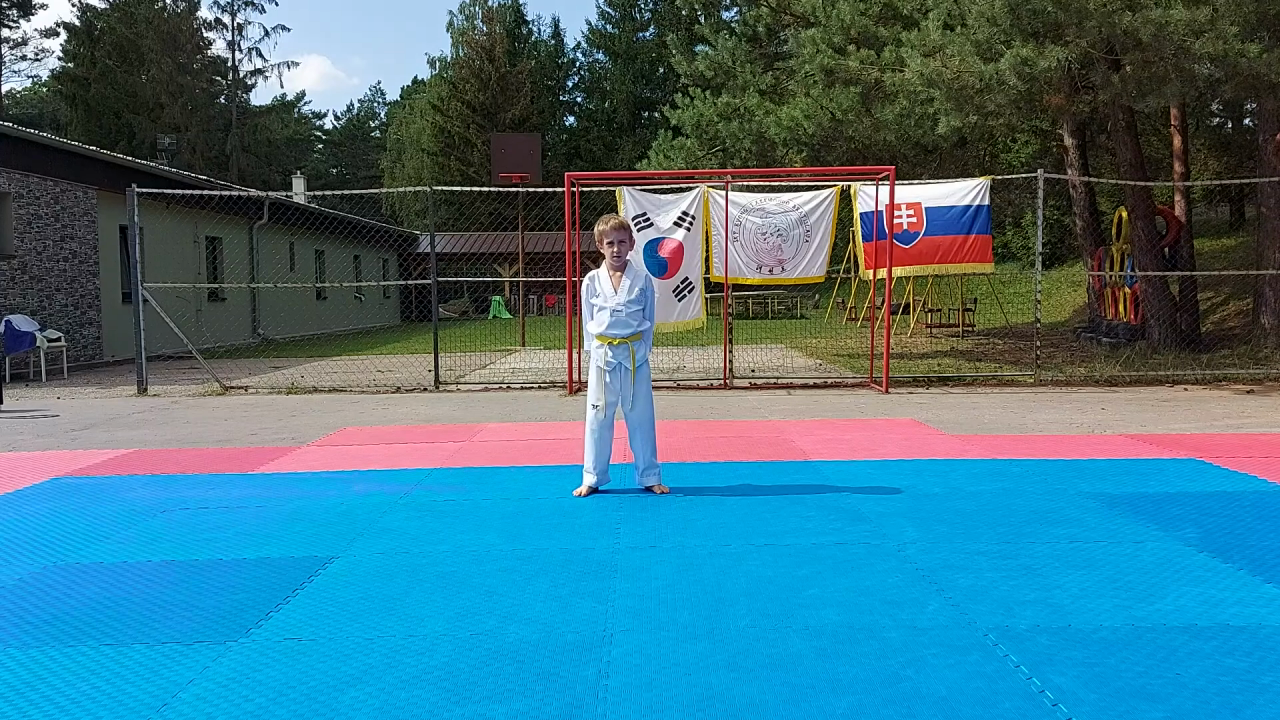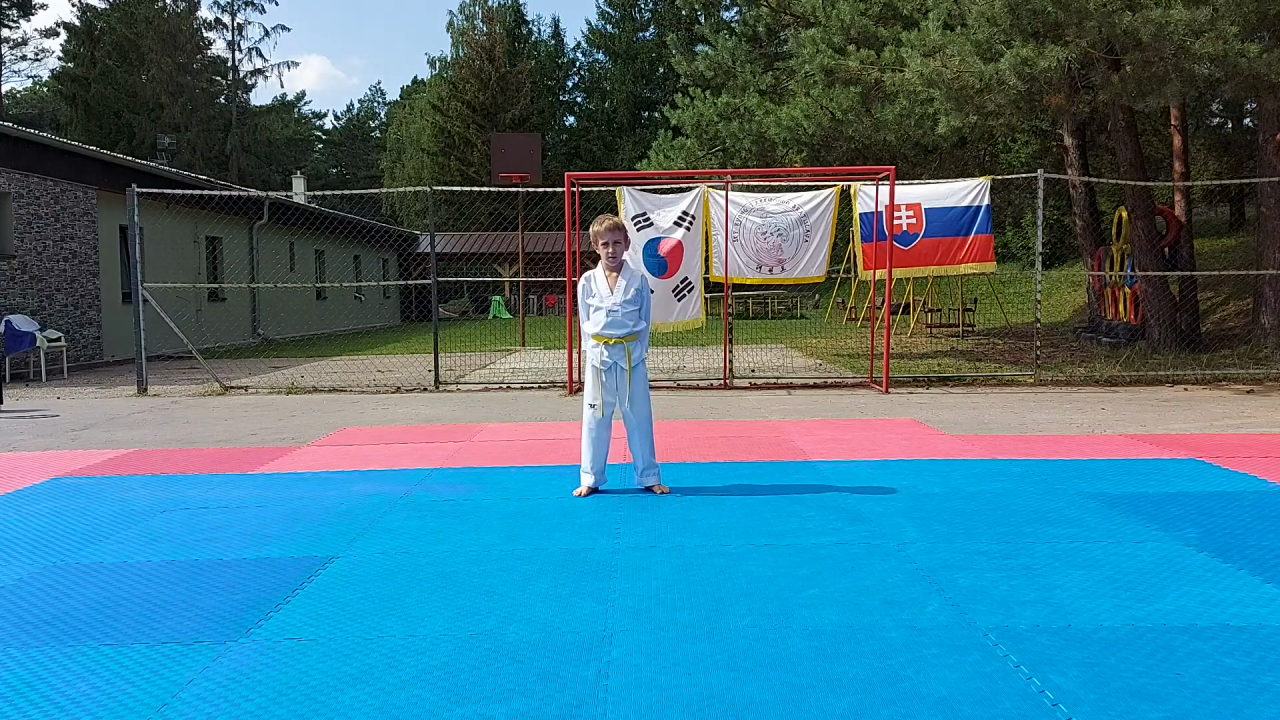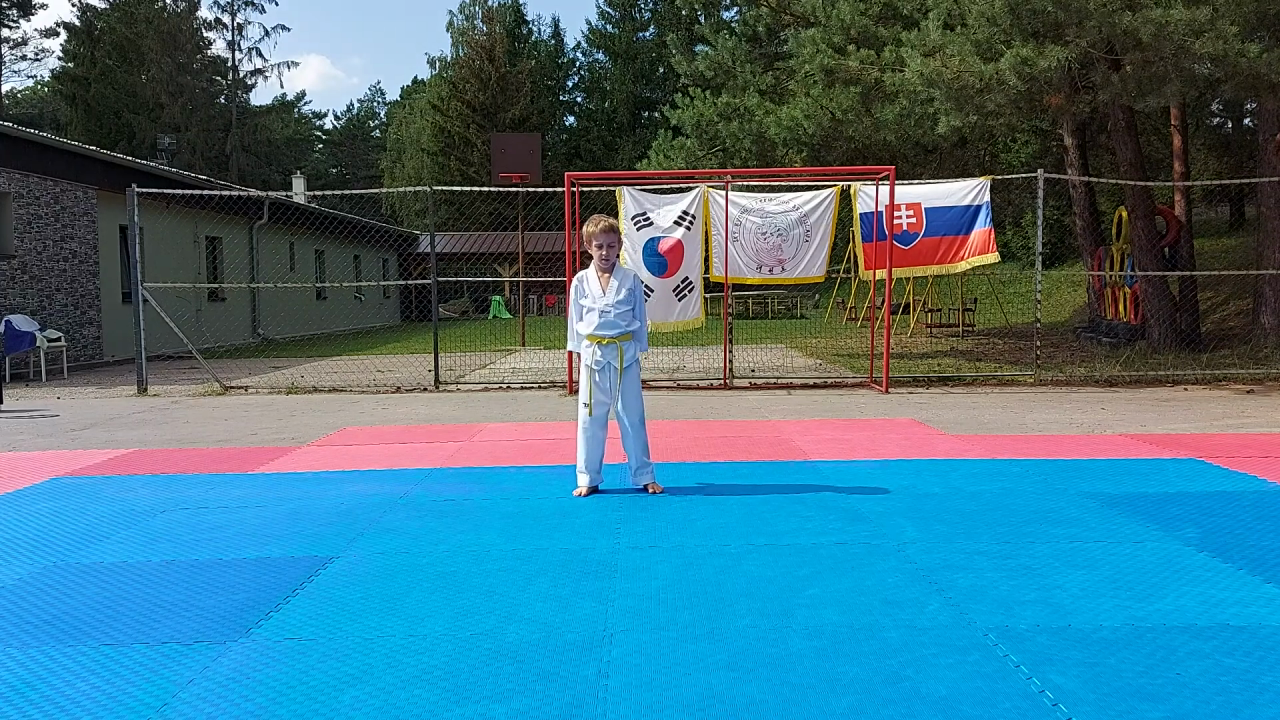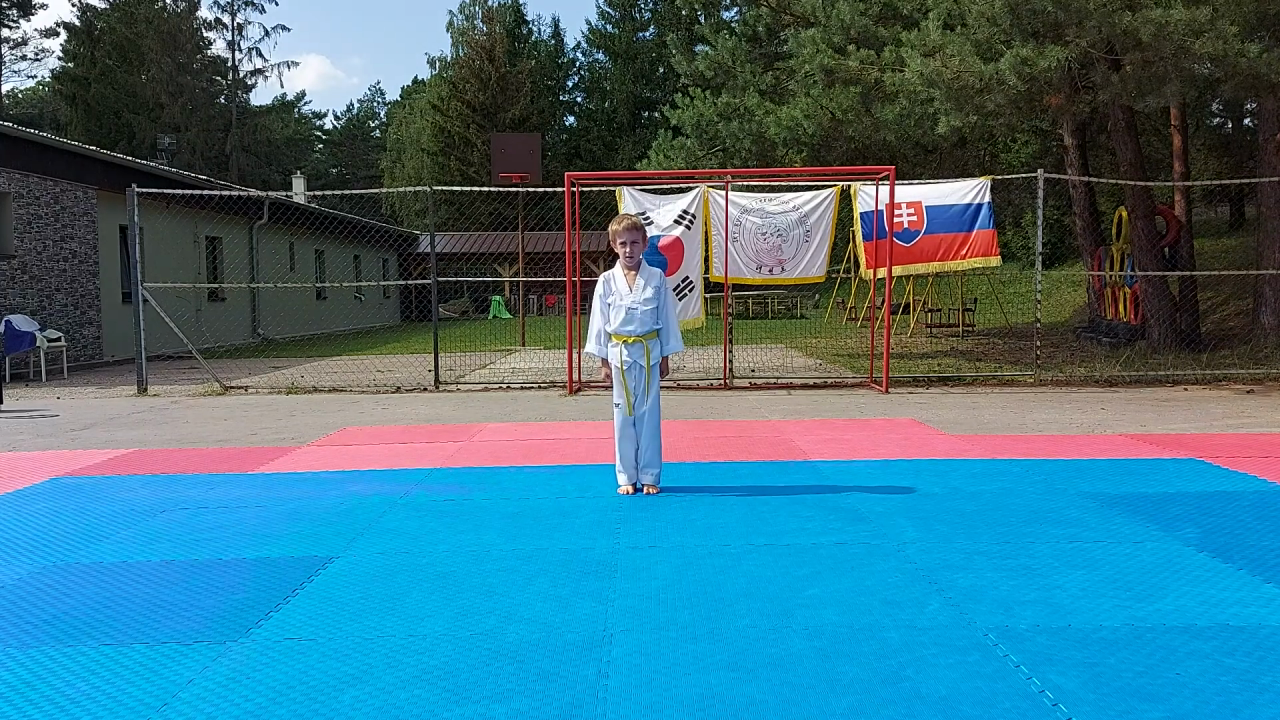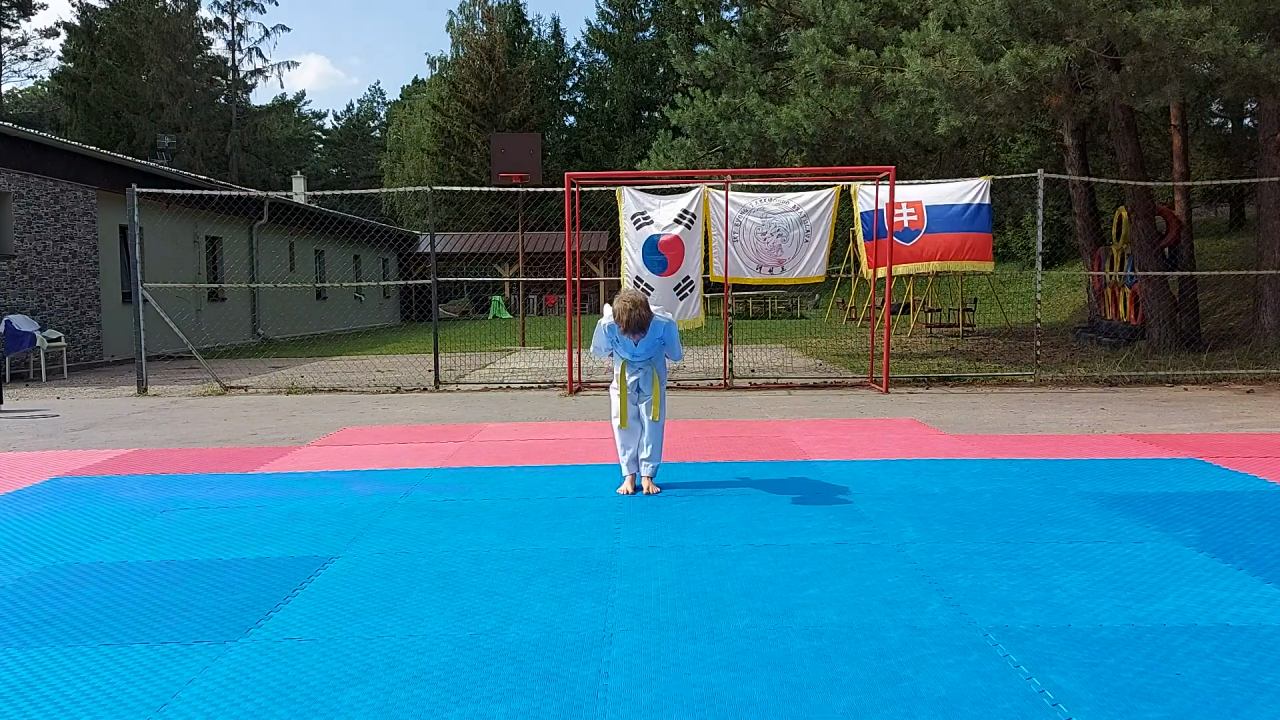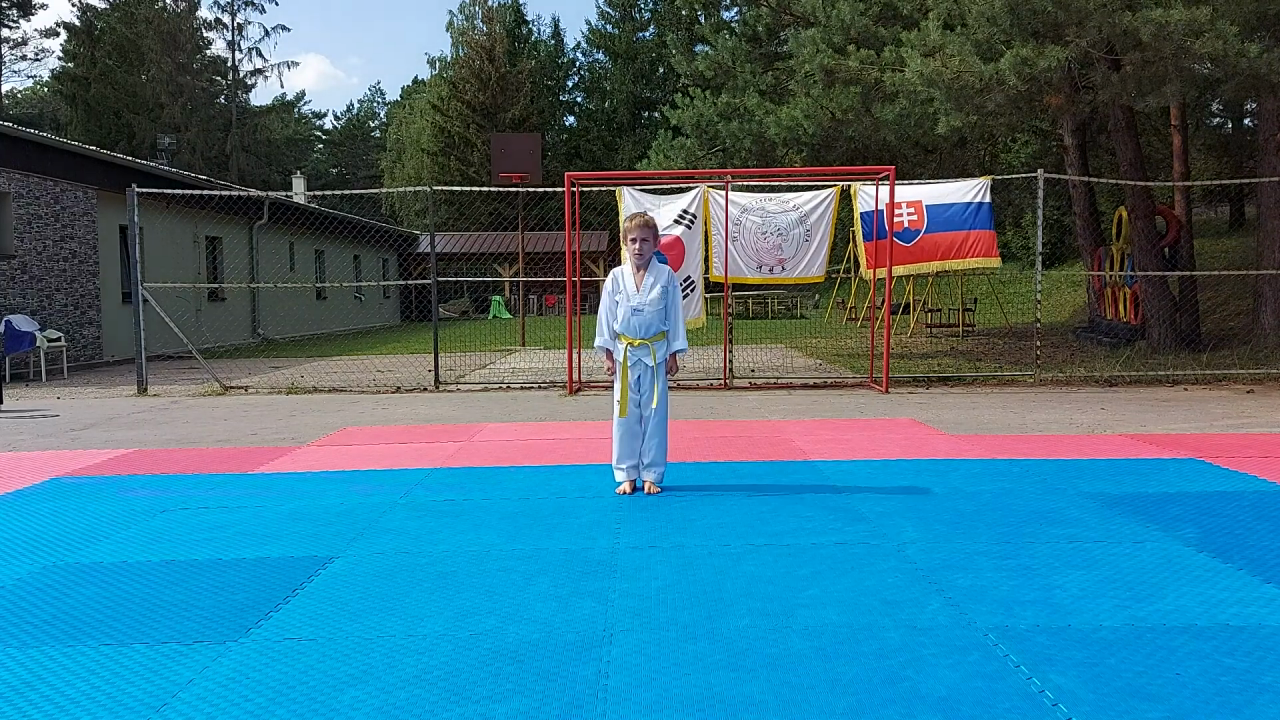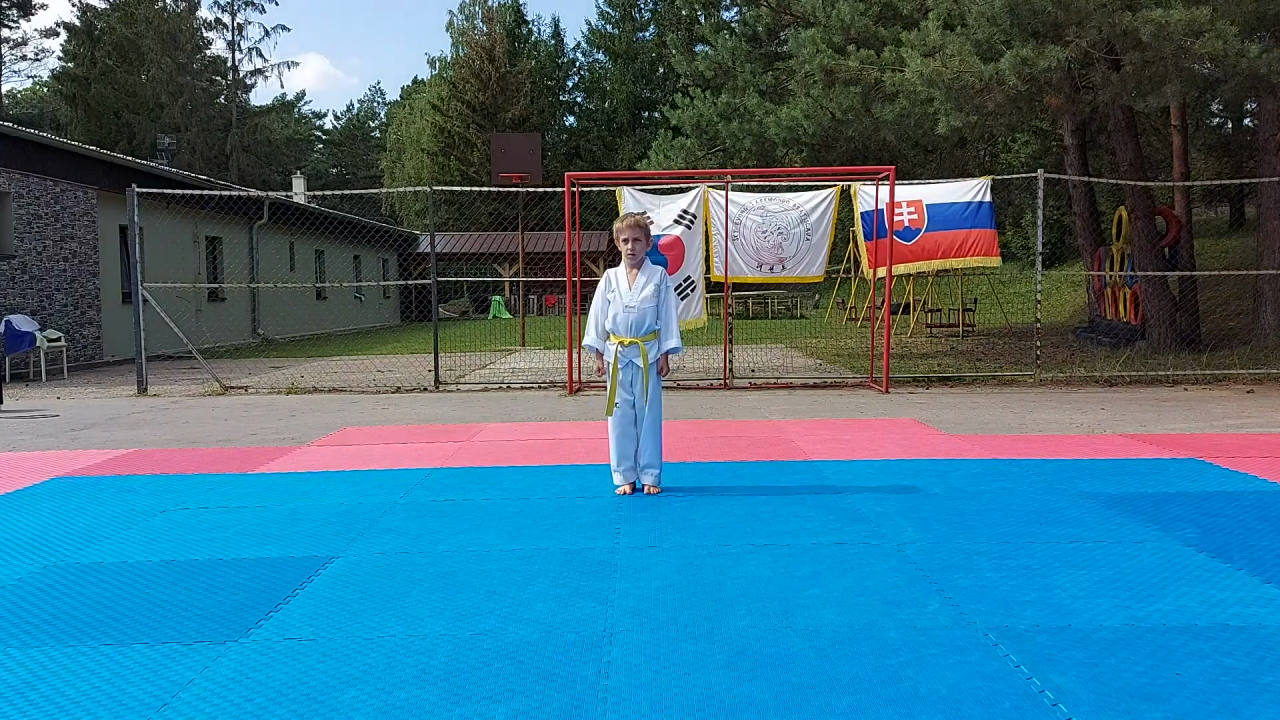
dt=0.7s
person 1, frame 1
left shoulder: (642, 279)
right shoulder: (591, 281)
left elbow: (648, 320)
right elbow: (588, 322)
left wrist: (640, 349)
right wrist: (600, 349)
left hip: (635, 355)
right hip: (603, 356)
left knee: (641, 417)
right knee: (598, 417)
left ankle: (650, 477)
right ankle: (593, 478)
person 1, frame 2
left shoulder: (638, 280)
right shoulder: (587, 281)
left elbow: (645, 320)
right elbow: (585, 322)
left wrist: (636, 349)
right wrist: (597, 348)
left hip: (631, 355)
right hip: (599, 356)
left knee: (639, 417)
right knee: (595, 417)
left ankle: (649, 477)
right ankle: (591, 478)
person 1, frame 3
left shoulder: (630, 279)
right shoulder: (580, 282)
left elbow: (639, 318)
right elbow: (576, 320)
left wrist: (631, 348)
right wrist: (582, 352)
left hip: (625, 354)
right hip: (594, 355)
left knee: (632, 416)
right knee: (591, 417)
left ankle: (644, 476)
right ankle: (588, 479)
person 1, frame 4
left shoulder: (657, 278)
right shoulder: (607, 281)
left elbow: (667, 319)
right elbow: (599, 322)
left wrist: (665, 357)
right wrist: (604, 362)
left hip: (649, 352)
right hip: (620, 354)
left knee: (649, 414)
right knee: (623, 416)
left ankle: (649, 476)
right ankle: (627, 477)
person 1, frame 5
left shoulder: (664, 322)
right shoulder: (608, 323)
left elbow: (673, 350)
right elbow: (601, 347)
left wrist: (669, 358)
right wrist: (613, 358)
left hip: (653, 368)
right hip: (624, 368)
left knee: (653, 418)
right knee: (623, 418)
left ankle: (648, 473)
right ankle: (630, 473)
person 1, frame 6
left shoulder: (666, 276)
right shoulder: (616, 277)
left elbow: (674, 317)
right elbow: (606, 317)
left wrist: (673, 354)
right wrist: (608, 354)
left hip: (655, 354)
right hip: (625, 354)
left knee: (655, 416)
right knee: (625, 416)
left ankle: (651, 475)
right ankle: (627, 475)
person 1, frame 7
left shoulder: (659, 276)
right shoulder: (610, 278)
left elbow: (668, 317)
right elbow: (598, 316)
left wrist: (665, 355)
right wrist: (598, 354)
left hip: (648, 354)
right hip: (617, 355)
left knee: (649, 416)
right knee: (620, 417)
left ankle: (650, 477)
right ankle: (625, 477)
